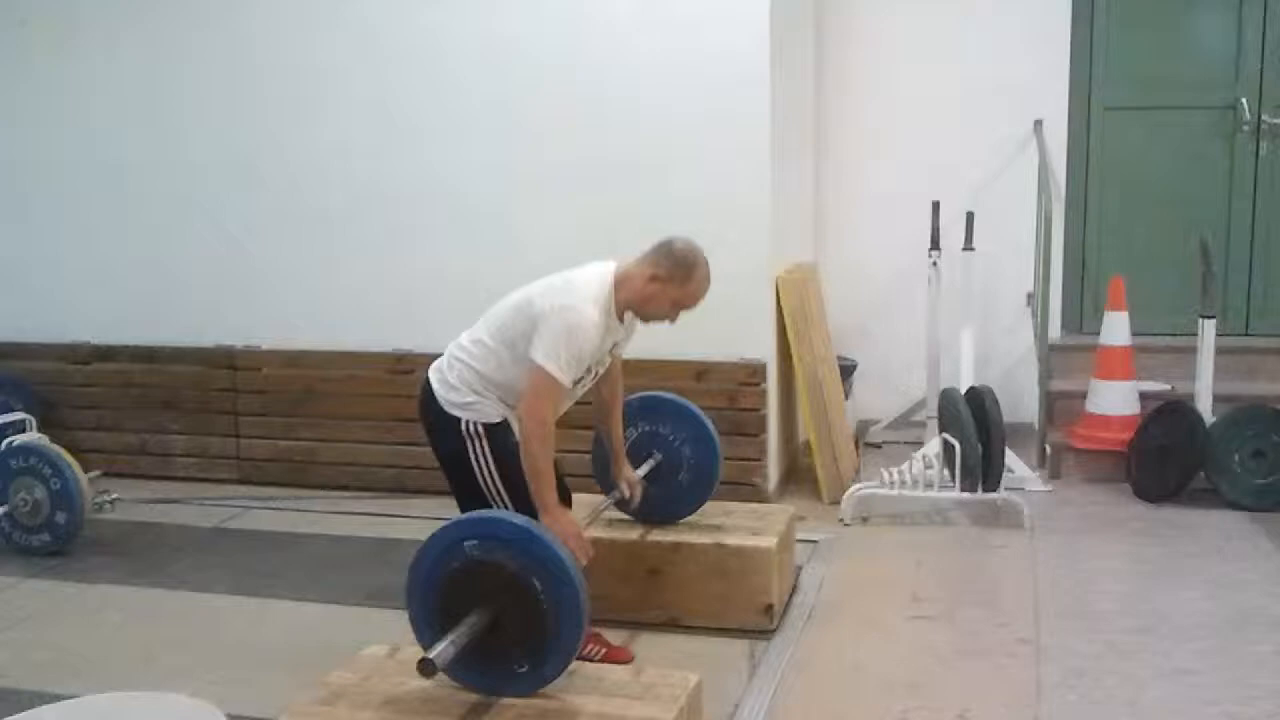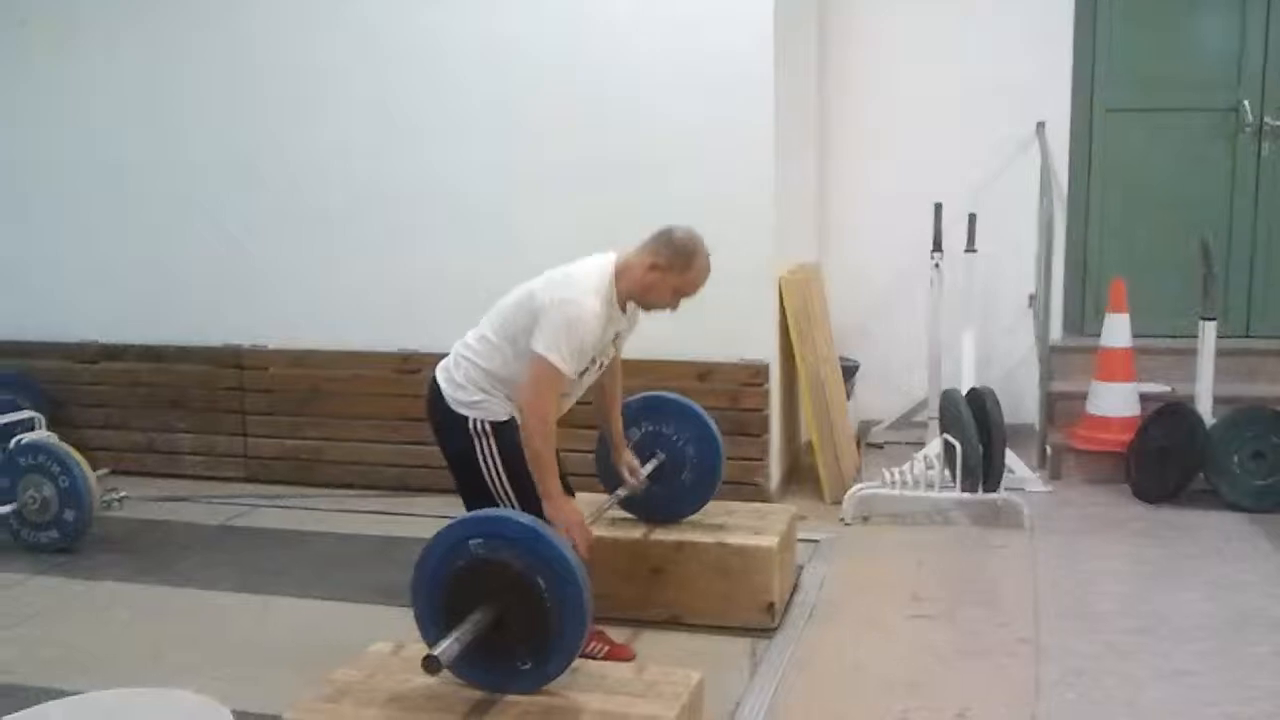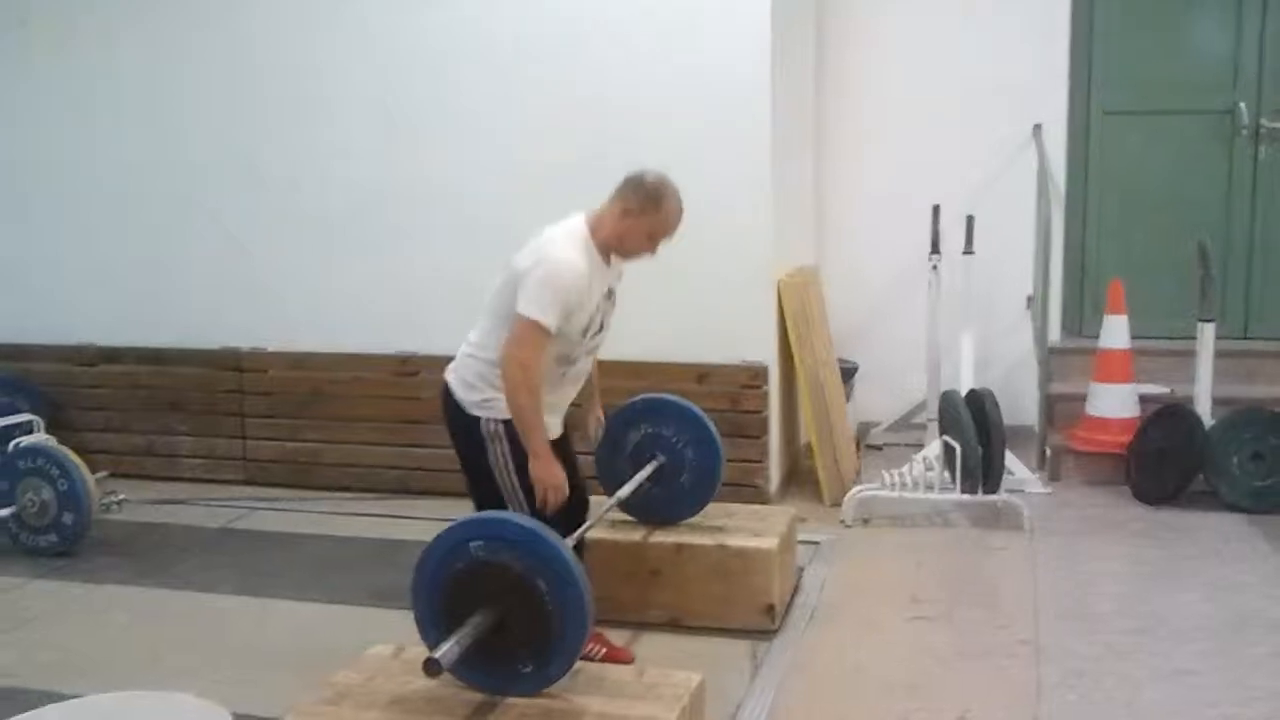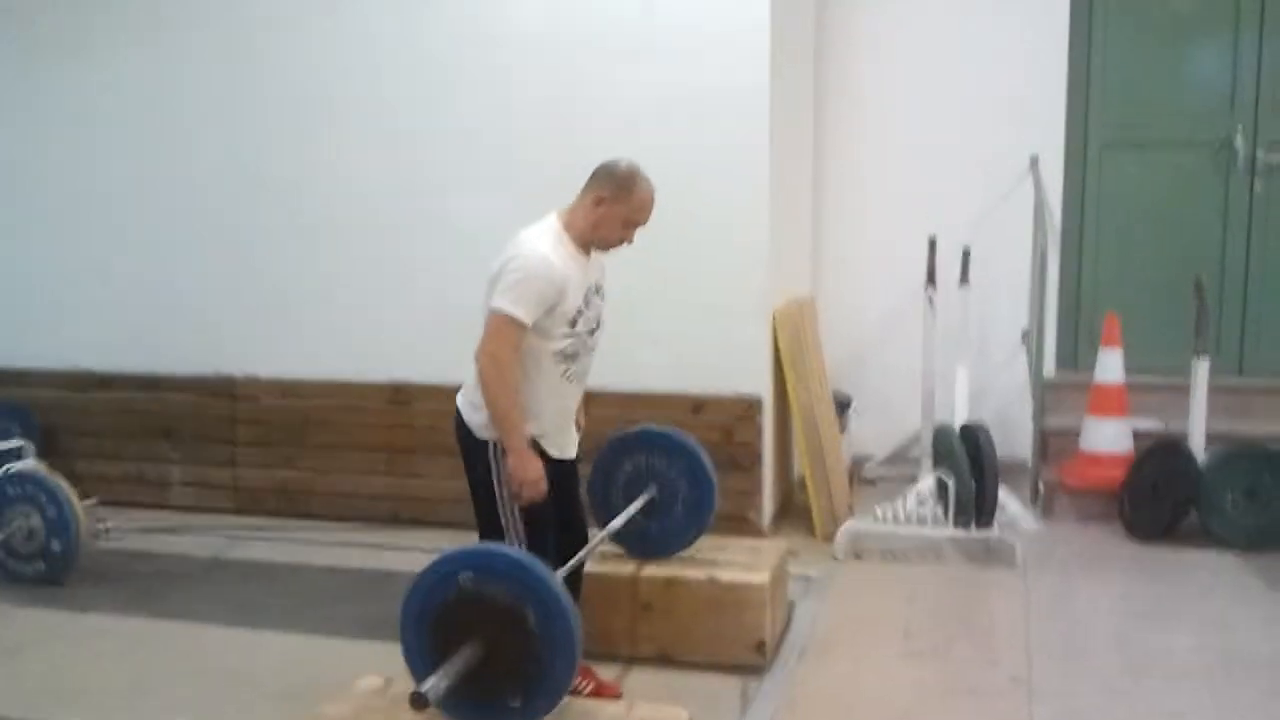
dt=0.2s
person 1, frame 1
left shoulder: (621, 300)
right shoulder: (579, 313)
left elbow: (607, 379)
right elbow: (536, 415)
left wrist: (620, 461)
right wrist: (550, 511)
left hip: (499, 400)
right hip: (464, 406)
left knee: (555, 509)
person 1, frame 2
left shoulder: (624, 295)
right shoulder: (581, 305)
left elbow: (608, 369)
right elbow: (535, 405)
left wrist: (620, 446)
right wrist: (554, 497)
left hip: (506, 401)
right hip: (471, 405)
left knee: (563, 526)
person 1, frame 3
left shoulder: (605, 254)
right shoulder: (562, 263)
right elbow: (517, 362)
left wrist: (593, 398)
right wrist: (540, 457)
left hip: (538, 408)
right hip: (490, 407)
left knee: (568, 519)
person 1, frame 4
left shoulder: (587, 254)
right shoulder: (537, 258)
right elbow: (493, 356)
left wrist: (574, 406)
right wrist: (517, 452)
left hip: (553, 433)
right hip: (504, 437)
left knee: (567, 550)
